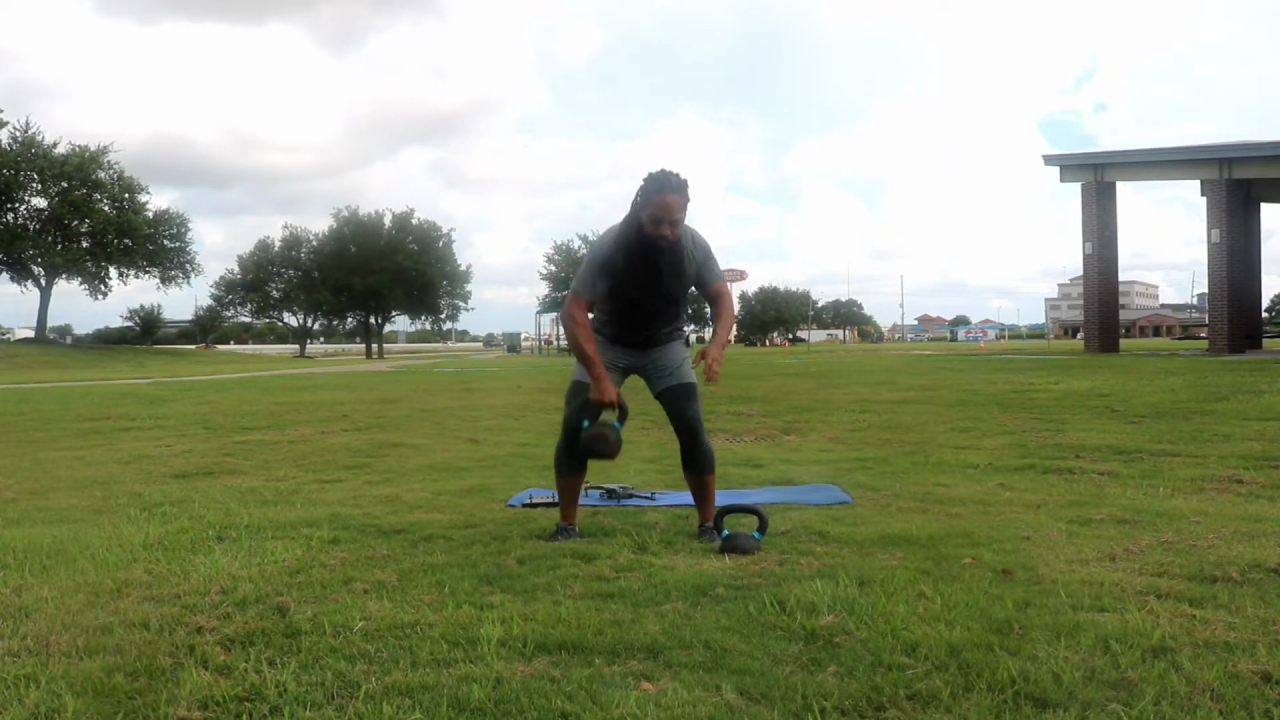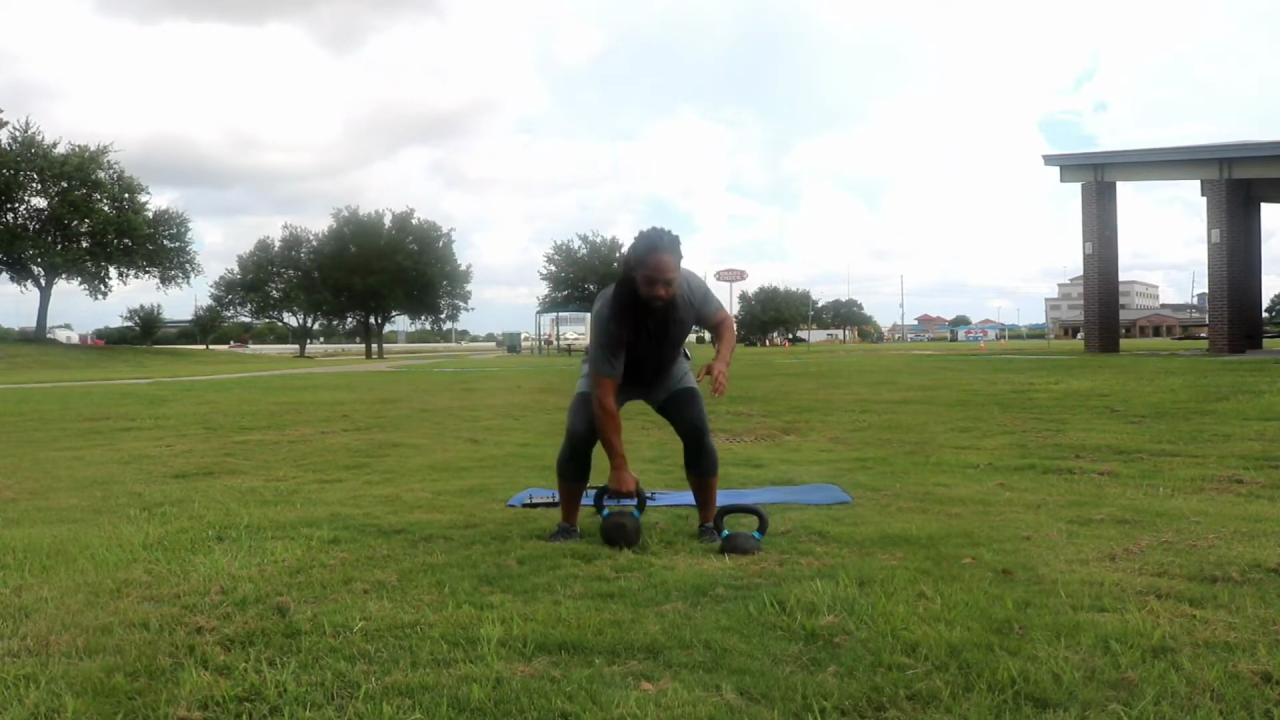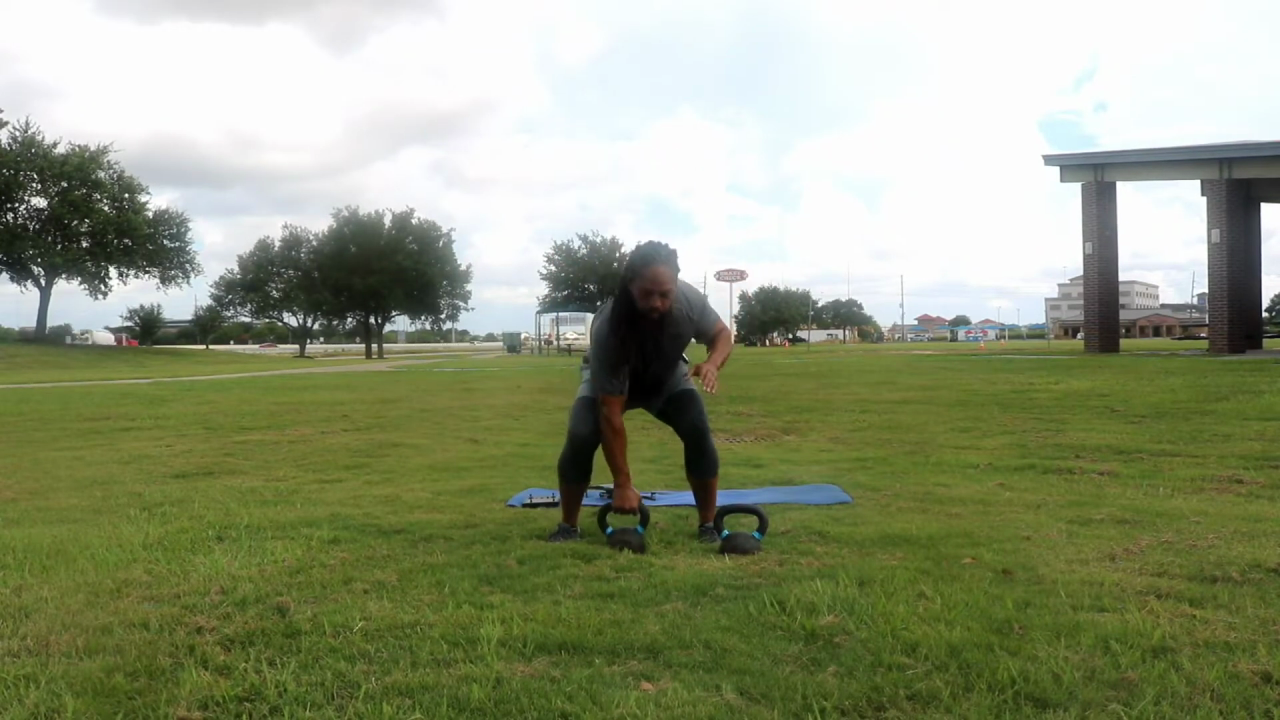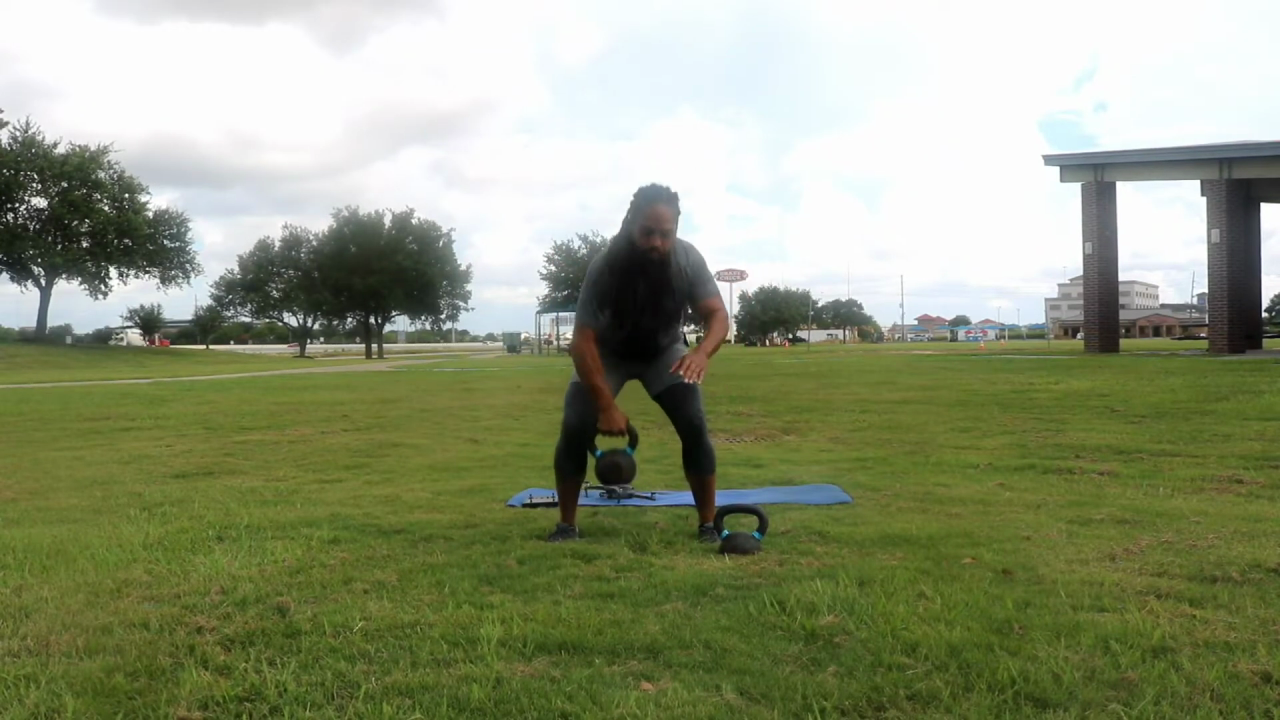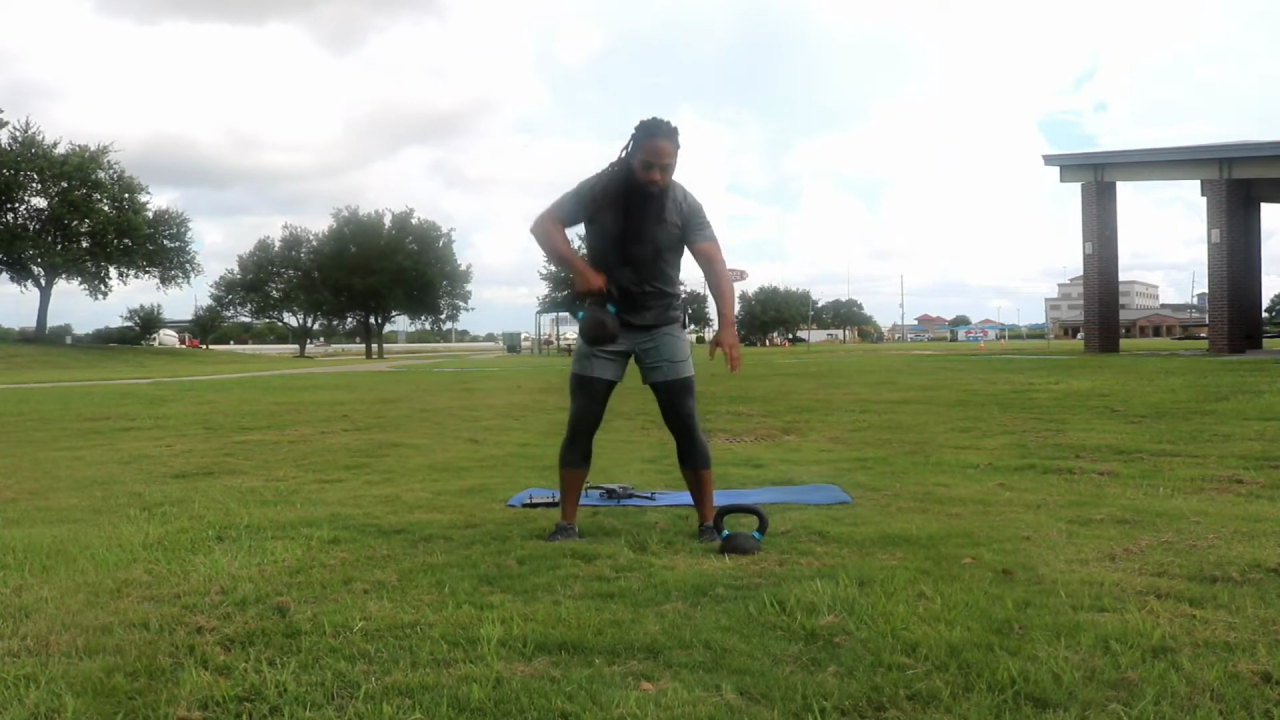
dt=0.2s
person 1, frame 1
left shoulder: (695, 246)
right shoulder: (610, 247)
left elbow: (721, 298)
right elbow: (573, 310)
left wrist: (717, 343)
right wrist: (599, 377)
left hip: (666, 345)
right hip: (609, 343)
left knee: (691, 426)
right knee: (575, 425)
left ankle: (708, 524)
right ankle: (567, 523)
person 1, frame 2
left shoulder: (693, 289)
right shoulder: (610, 311)
left elbow: (723, 322)
right elbow: (604, 398)
left wrist: (722, 358)
right wrist: (619, 467)
left hip: (667, 371)
right hip: (612, 374)
left knee: (697, 429)
right knee: (578, 434)
left ankle: (708, 524)
right ankle: (568, 524)
person 1, frame 3
left shoulder: (691, 301)
right shoulder: (610, 325)
left elbow: (722, 335)
right elbow: (611, 413)
left wrist: (713, 361)
right wrist: (624, 485)
left hip: (667, 379)
right hip: (610, 385)
left knee: (698, 431)
right knee: (580, 438)
left ankle: (708, 525)
right ankle: (568, 525)
person 1, frame 4
left shoulder: (689, 259)
right shoulder: (606, 267)
left elbow: (716, 314)
right elbow: (584, 341)
left wrist: (701, 351)
right wrist: (607, 408)
left hip: (664, 351)
right hip: (608, 356)
left knee: (694, 427)
right knee: (574, 428)
left ankle: (709, 525)
right ankle: (567, 525)
person 1, frame 5
left shoulder: (684, 205)
right shoulder: (602, 190)
left elbow: (713, 264)
right elbow: (543, 227)
left wrist: (727, 324)
right wrist: (580, 270)
left hip: (663, 326)
left knee: (685, 423)
right knee: (581, 424)
left ankle: (707, 523)
right ankle: (567, 523)
